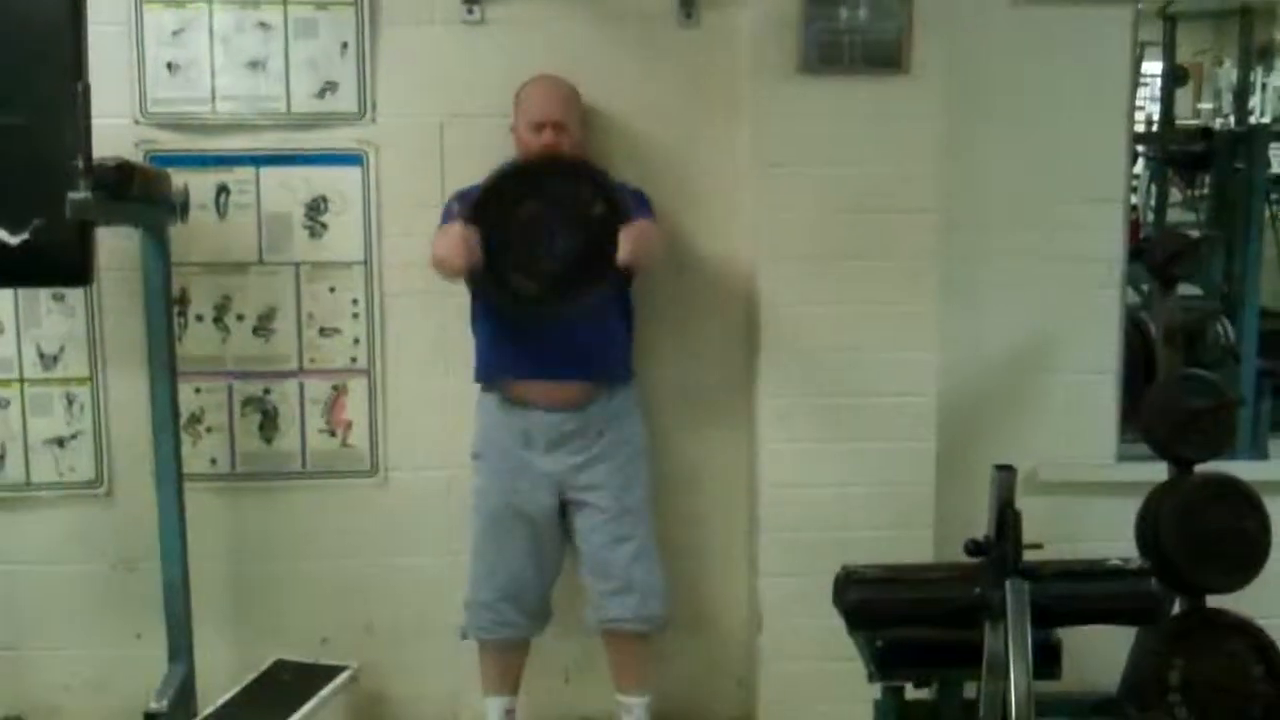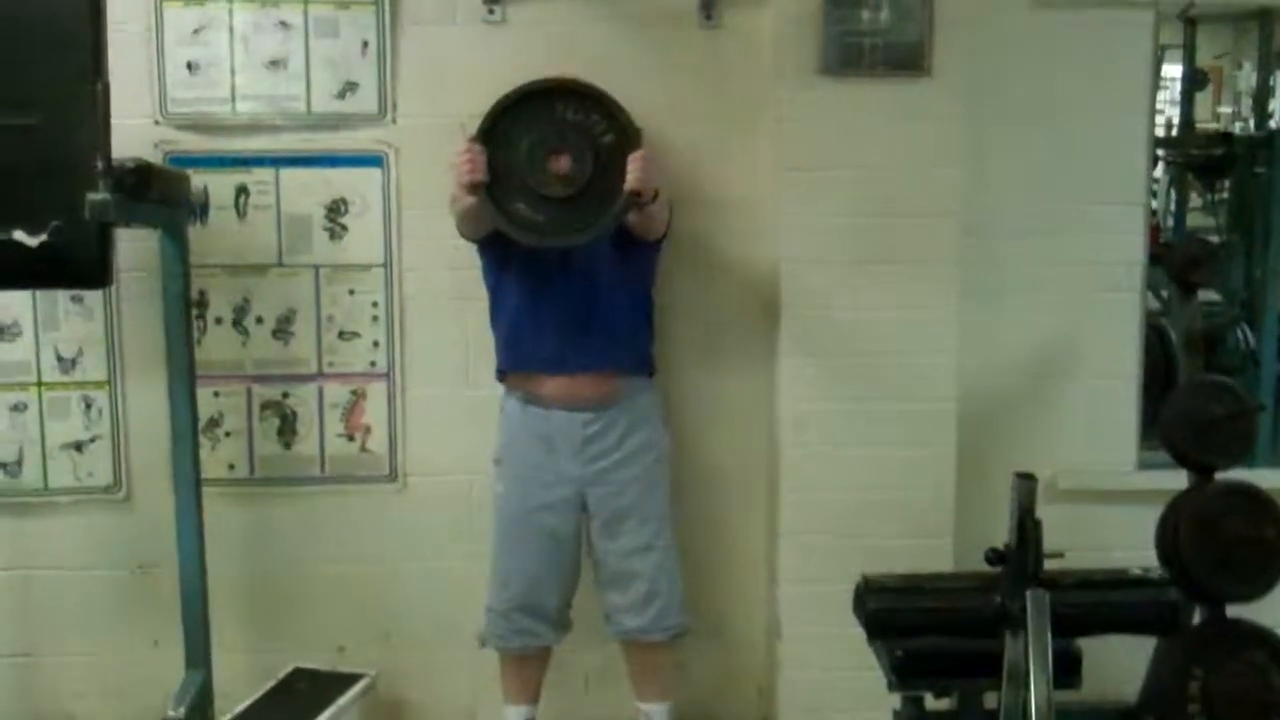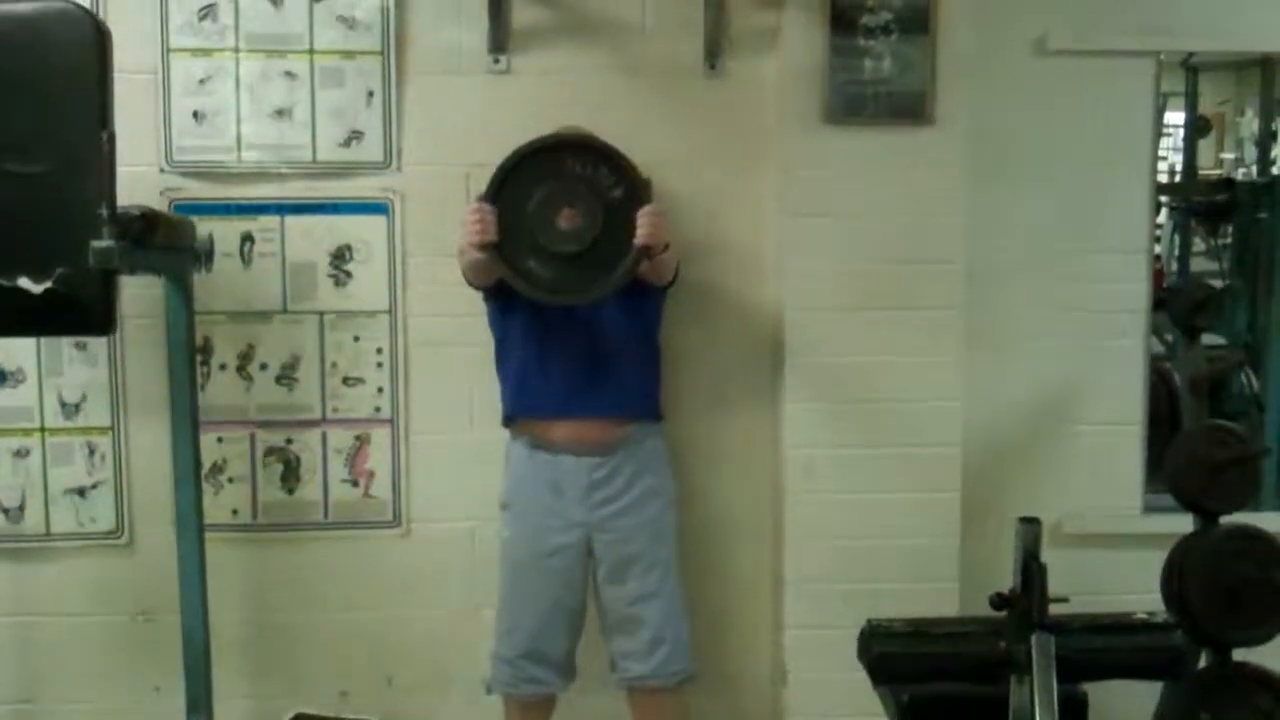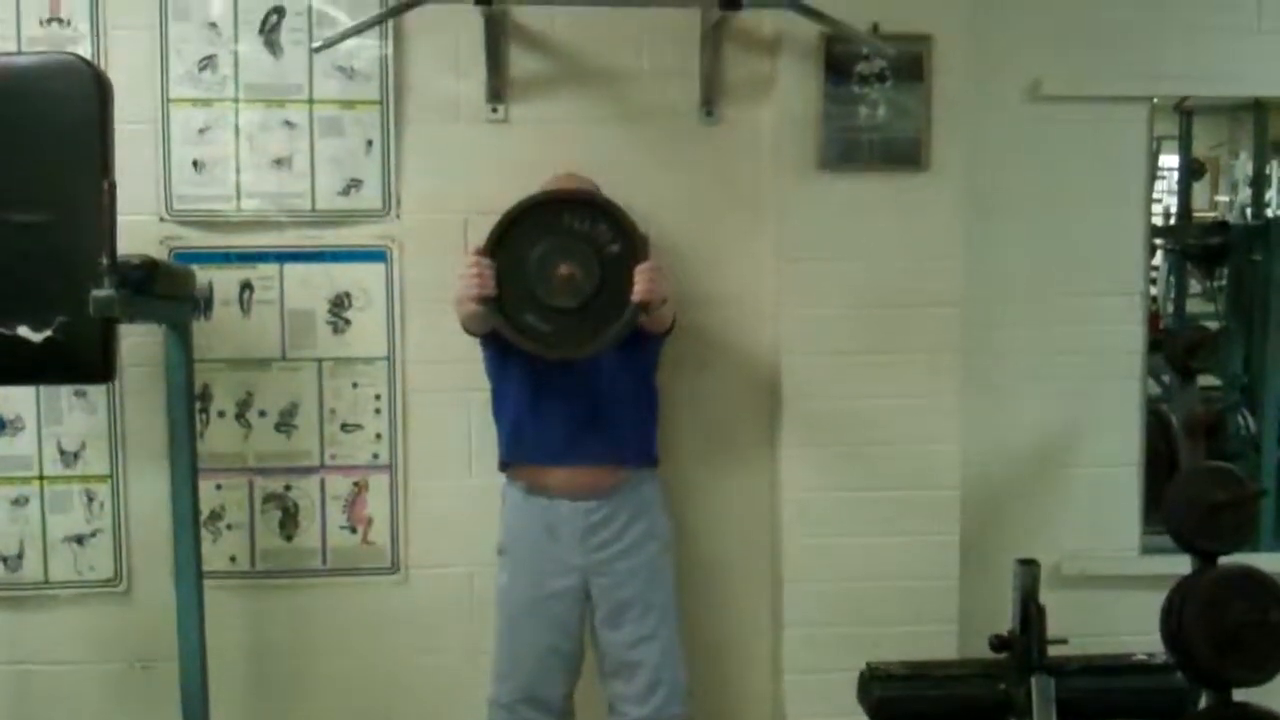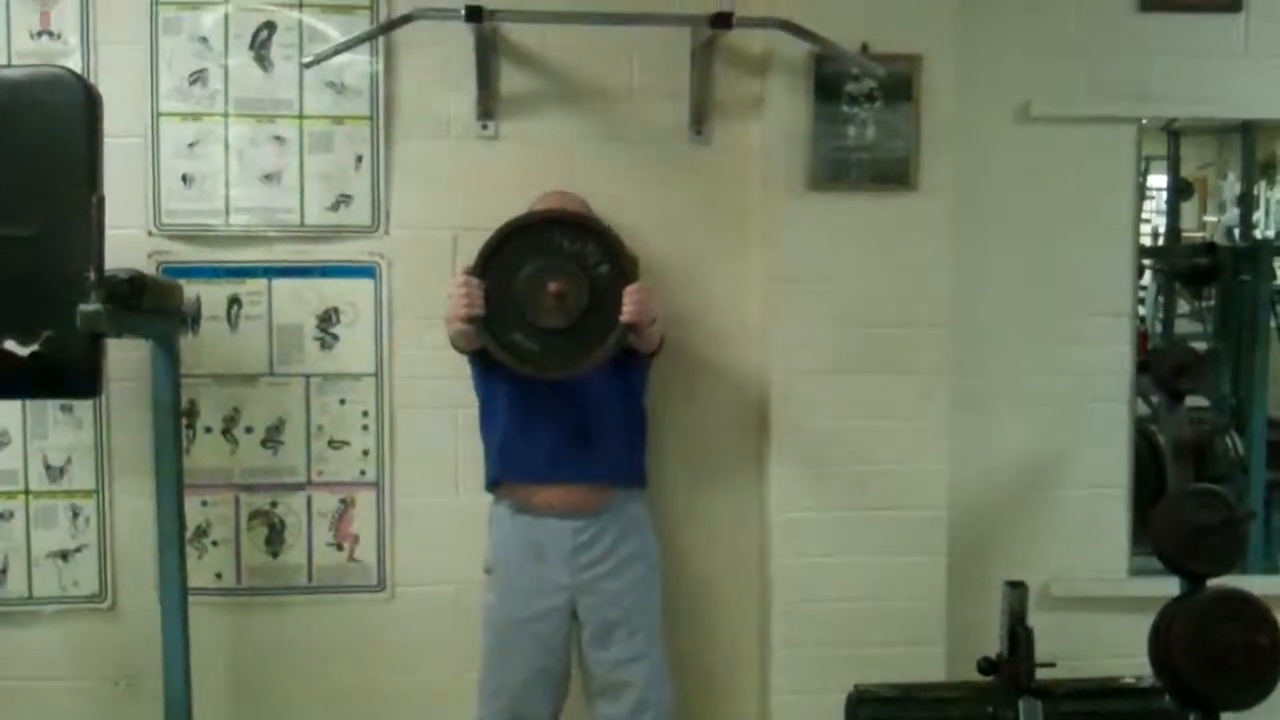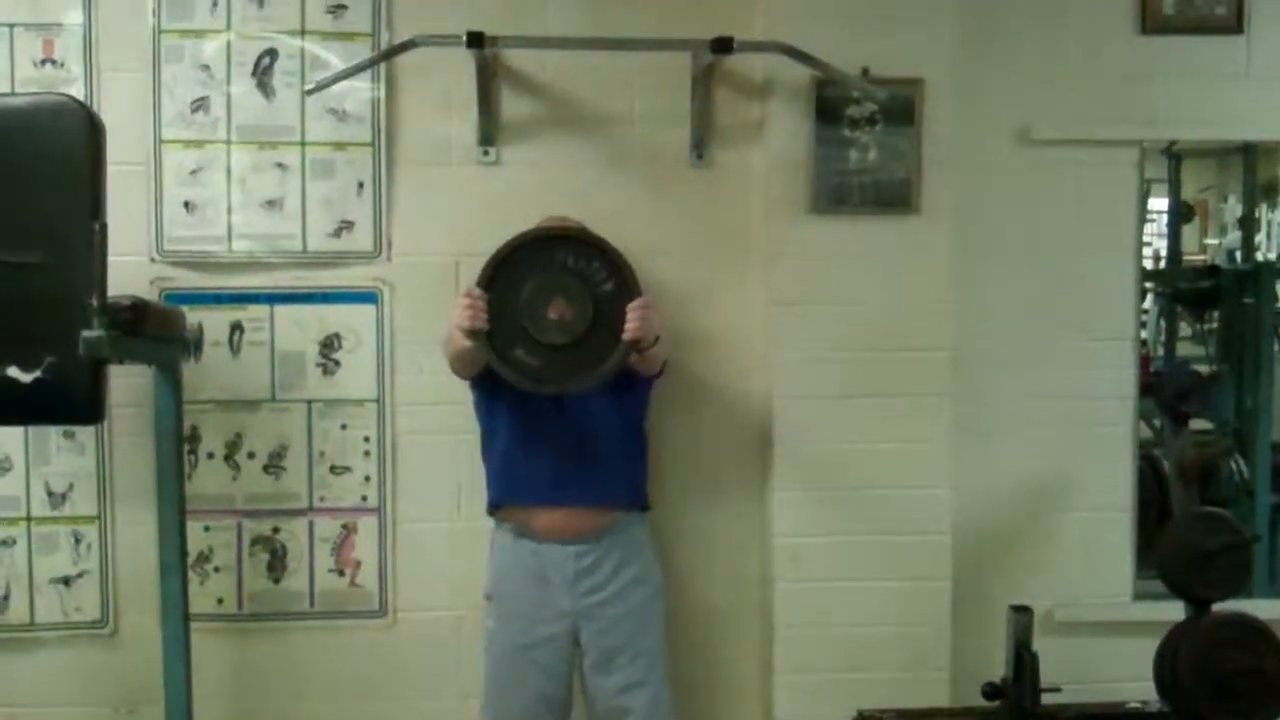
dt=0.7s
person 1, frame 1
left shoulder: (618, 202)
right shoulder: (479, 204)
left elbow: (646, 238)
right elbow: (446, 250)
left wrist: (639, 246)
right wrist: (456, 246)
left hip: (605, 423)
right hip: (511, 426)
left knee: (627, 587)
right knee: (500, 590)
person 1, frame 2
left shoulder: (623, 212)
left elbow: (653, 224)
right elbow: (473, 222)
left wrist: (649, 196)
right wrist: (467, 192)
left hip: (624, 419)
right hip: (533, 423)
left knee: (644, 590)
right knee: (522, 592)
person 1, frame 3
left shoulder: (632, 258)
left elbow: (662, 272)
right elbow: (480, 273)
left wrist: (659, 248)
right wrist: (474, 249)
left hip: (632, 465)
right hip: (539, 469)
left knee: (653, 642)
right knee: (527, 646)
person 1, frame 4
left shoulder: (626, 295)
left elbow: (658, 320)
right elbow: (479, 320)
left wrist: (657, 301)
right wrist: (470, 301)
left hip: (627, 509)
right hip: (535, 512)
person 1, frame 5
left shoulder: (615, 313)
left elbow: (648, 339)
right elbow: (468, 338)
left wrist: (646, 320)
right wrist: (460, 317)
left hip: (615, 528)
right hip: (523, 531)
person 1, frame 6
left shoulder: (616, 337)
left elbow: (650, 362)
right elbow: (463, 362)
left wrist: (649, 340)
right wrist: (462, 335)
left hip: (617, 553)
right hip: (524, 556)
